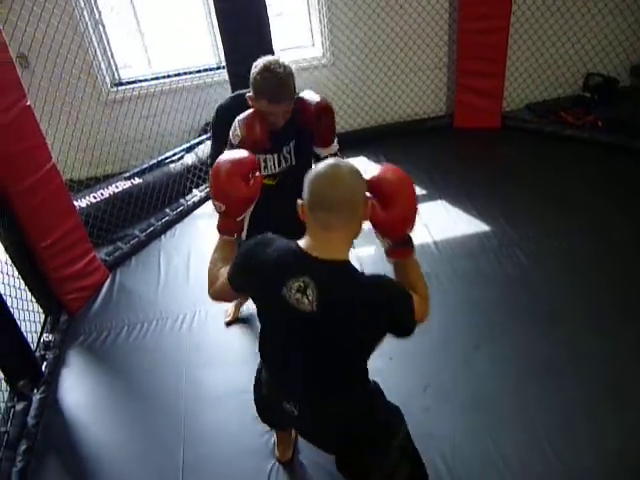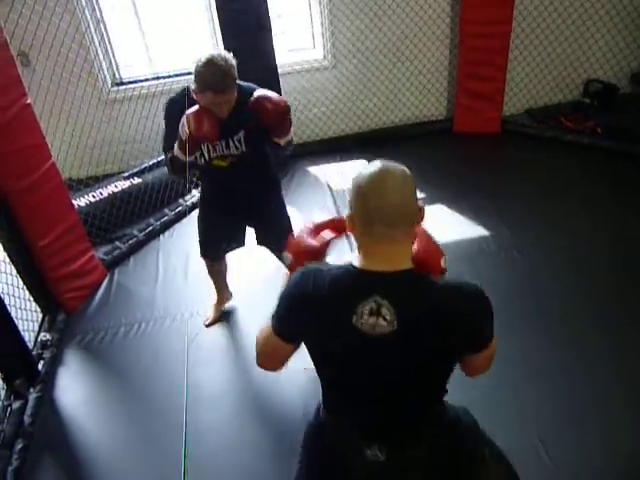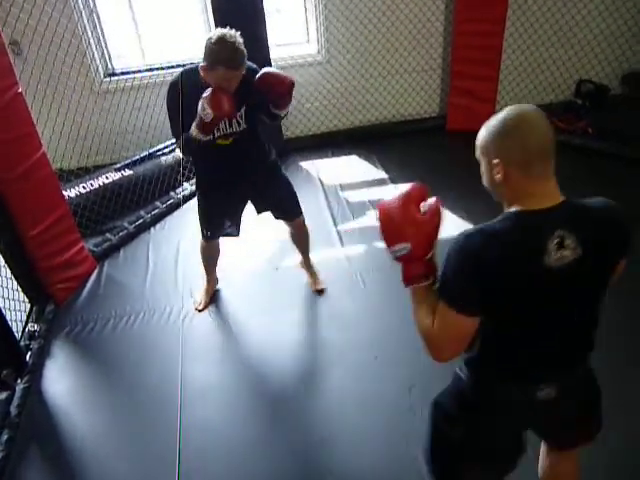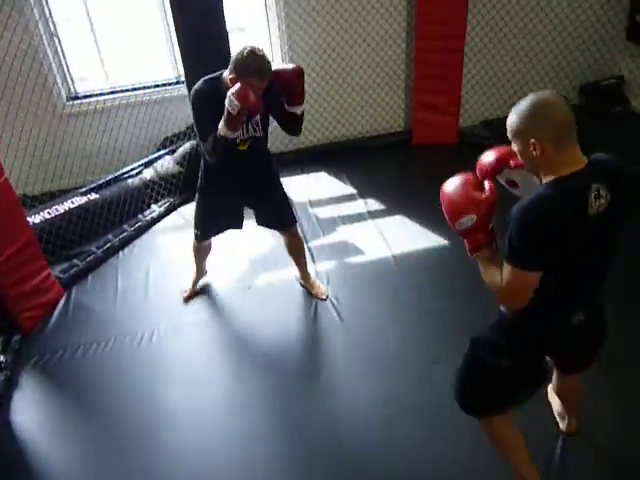
dt=0.4s
person 1, frame 1
left shoulder: (262, 255)
right shoulder: (377, 297)
left elbow: (219, 290)
right elbow: (419, 311)
left wrist: (228, 218)
right wrist: (401, 244)
left hip: (275, 394)
right hip: (345, 413)
left ankle: (284, 446)
person 1, frame 2
left shoulder: (311, 289)
right shoulder: (461, 303)
left elbow: (267, 358)
right elbow: (478, 365)
left hip: (342, 439)
right hip: (427, 445)
person 1, frame 3
left shoulder: (478, 250)
right shoulder: (606, 220)
left elbow: (442, 344)
left wrist: (415, 269)
left hip: (493, 391)
right hip: (568, 379)
right knee: (562, 445)
person 1, frame 4
left shoulder: (535, 214)
right shoulder: (612, 173)
left elbow: (513, 297)
left wrist: (476, 237)
left hip: (531, 325)
right hip: (584, 309)
left knee: (481, 395)
right knee: (569, 367)
right ankle: (567, 412)
person 2, frame 1
left shoulder: (304, 118)
right shoulder: (228, 112)
left wrist: (326, 135)
right wrist: (235, 146)
left hip: (298, 206)
right hip: (255, 211)
right ankle: (242, 297)
person 2, frame 2
left shoulder: (250, 98)
right shoulder: (177, 107)
left elbow: (283, 148)
right elbow: (175, 168)
left wrist: (282, 130)
right wrist: (184, 144)
left hip: (261, 191)
right hip: (216, 196)
left knee: (287, 252)
right knee: (212, 254)
right ankle: (223, 295)
person 2, frame 3
left shoulder: (250, 74)
right shoulder: (181, 88)
left elbow: (272, 117)
right elbow: (187, 148)
left wrist: (280, 103)
right wrist: (203, 126)
left hip: (259, 164)
right hip: (214, 176)
left knee: (295, 219)
right knee: (210, 238)
left ankle: (307, 263)
right ankle: (211, 282)
person 2, frame 4
left shoulder: (266, 87)
right shoulder: (203, 93)
left elbow: (294, 128)
right elbow: (212, 152)
left wrist: (295, 98)
right wrist: (230, 120)
left hip: (261, 173)
right hip: (219, 179)
left knee: (289, 229)
right knee: (203, 236)
left ankle: (305, 277)
right ankle: (199, 275)
